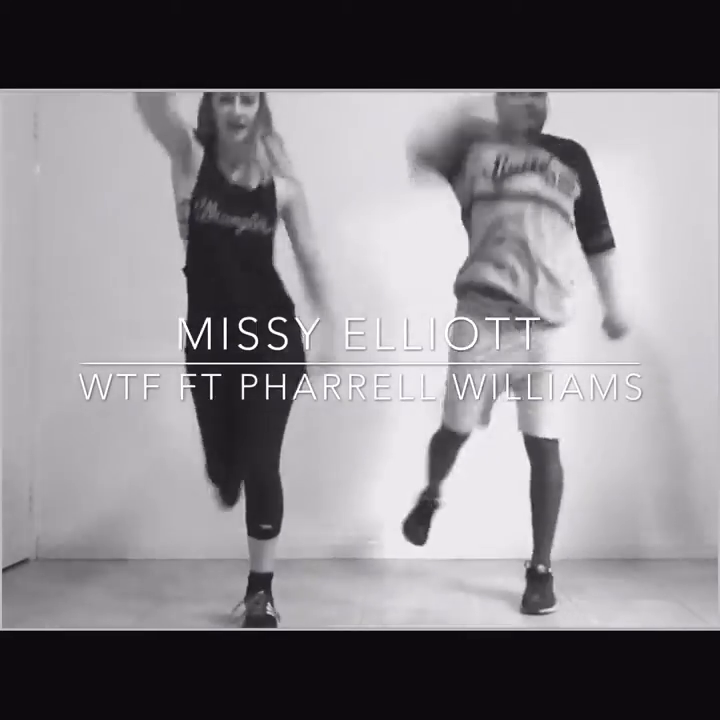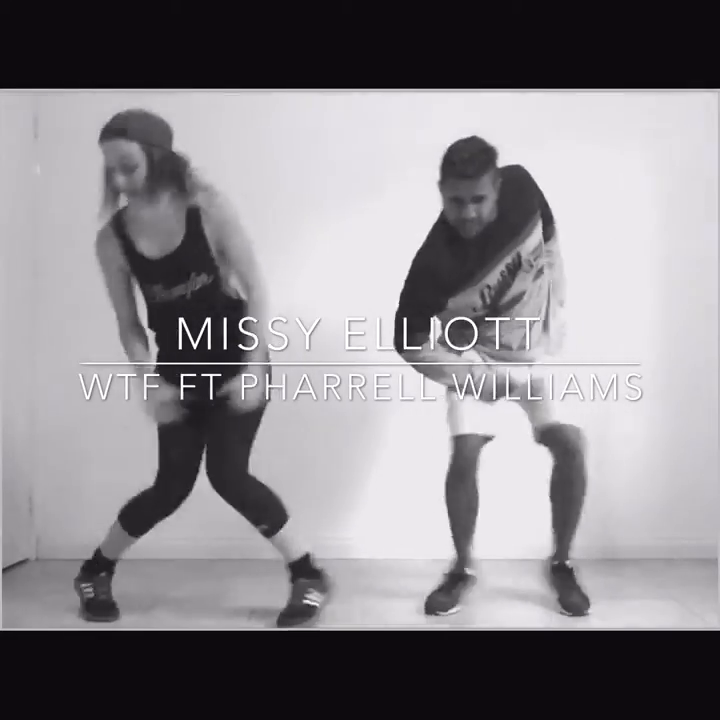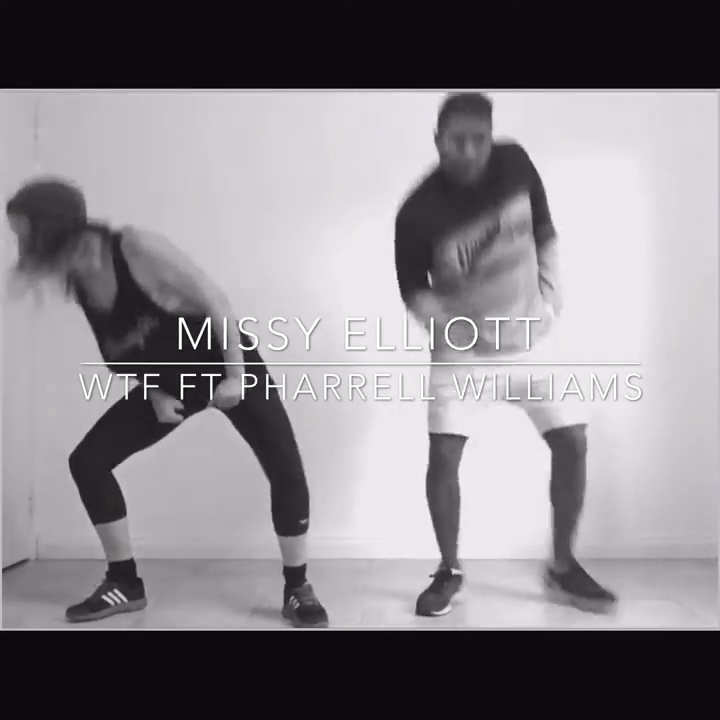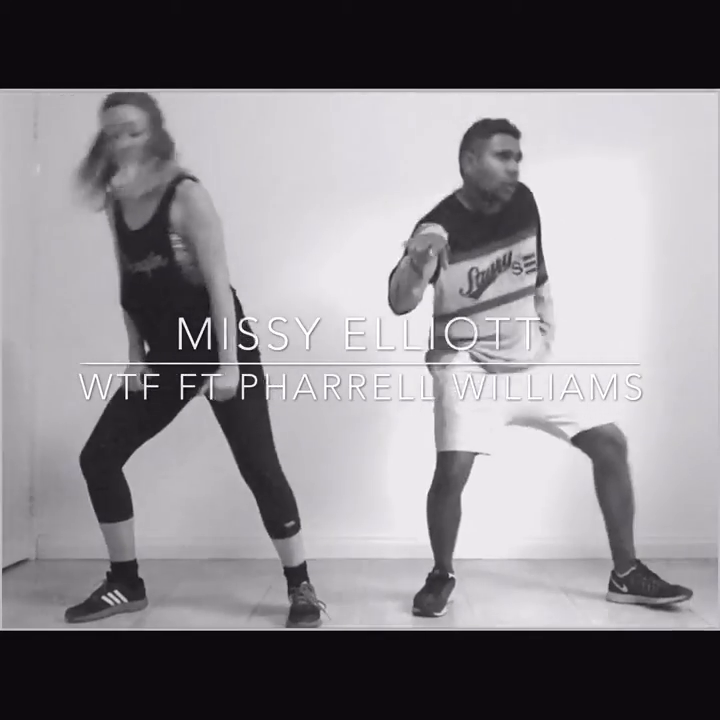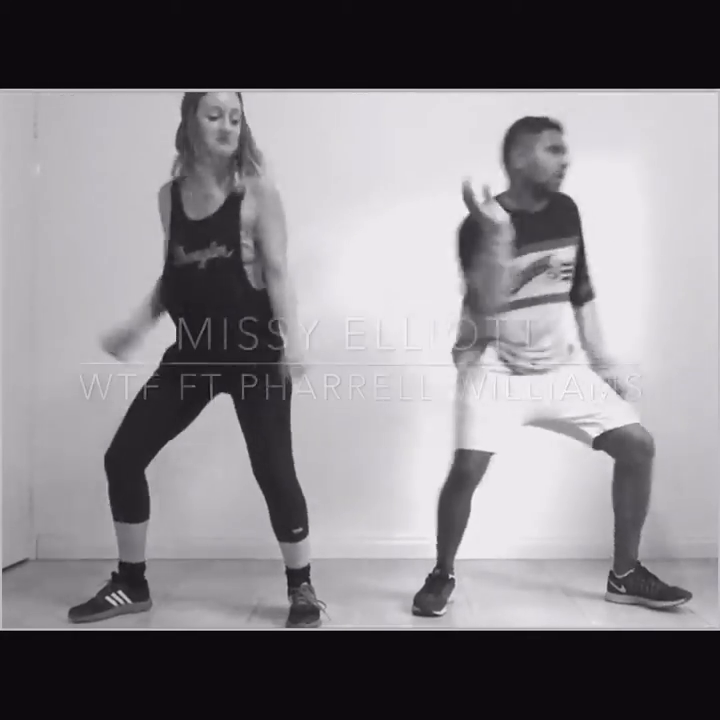
dt=0.5s
person 1, frame 1
left shoulder: (281, 174)
right shoulder: (192, 154)
left elbow: (306, 253)
right elbow: (151, 107)
left wrist: (327, 315)
left hip: (273, 336)
right hip: (209, 336)
left knee: (261, 462)
right knee: (221, 464)
left ankle: (259, 591)
right ankle: (233, 483)
person 1, frame 2
left shoulder: (209, 209)
right shoulder: (111, 240)
left elbow: (256, 290)
right elbow: (128, 324)
left wrist: (253, 366)
right wrist: (149, 380)
left hip: (239, 359)
right hip: (180, 367)
left knee: (226, 474)
right knee: (171, 487)
left ankle: (307, 576)
right ankle: (96, 571)
person 1, frame 3
left shoulder: (138, 248)
right shoulder: (79, 283)
left elbow: (215, 300)
right elbow: (119, 351)
left wrist: (235, 371)
right wrist: (159, 395)
left hip: (228, 367)
right hip: (170, 378)
left knee: (285, 466)
right knee: (87, 461)
left ankle: (297, 589)
right ankle: (124, 582)
person 1, frame 4
left shoulder: (186, 195)
right shoulder: (115, 204)
left elbow: (218, 284)
right elbow: (131, 290)
left wrist: (231, 363)
right wrist: (135, 356)
left hip: (221, 351)
right hip: (165, 359)
left knee: (259, 467)
right knee: (98, 457)
left ankle: (300, 587)
right ankle: (125, 583)
person 1, frame 5
left shoulder: (258, 191)
right shoulder: (170, 195)
left elbow: (277, 275)
right elbow: (173, 274)
left wrist: (291, 340)
right wrist: (141, 322)
left hip: (255, 353)
right hip: (192, 354)
left knee: (274, 473)
right knee: (122, 457)
left ankle: (301, 588)
right ankle: (131, 584)
person 2, frame 1
left shoulder: (570, 155)
right shoulder: (478, 147)
left elbow: (598, 237)
right elbow: (422, 156)
left wrist: (612, 302)
right wrist: (461, 123)
left hip: (543, 323)
right hip: (483, 316)
left knee: (544, 446)
right knee: (456, 431)
left ankle: (541, 569)
right ankle: (429, 498)
person 2, frame 2
left shoulder: (523, 187)
right shoulder: (435, 259)
right elbow: (410, 341)
left wrist: (555, 301)
right wrist: (482, 377)
left hip: (537, 348)
right hip: (473, 359)
left knee: (570, 445)
right knee: (466, 456)
left ankle: (562, 564)
right ankle: (460, 570)
person 2, frame 3
left shoulder: (515, 163)
right shoulder: (420, 210)
left elbow: (543, 232)
right elbow: (414, 293)
left wrist: (549, 292)
right wrist: (444, 325)
left hip: (528, 337)
right hip: (462, 345)
left knee: (571, 440)
right knee: (444, 452)
left ankle: (563, 568)
right ankle: (449, 573)
person 2, frame 4
left shoulder: (524, 203)
right shoulder: (439, 227)
right elbow: (399, 304)
left wrist: (547, 335)
right wrist: (418, 258)
left hip: (529, 362)
right hip: (467, 365)
left knee: (610, 443)
right knee: (452, 471)
left ankle: (625, 573)
right ankle: (442, 576)
person 2, frame 5
left shoulder: (567, 213)
right shoulder: (481, 226)
left elbow: (581, 294)
right elbow: (486, 303)
left wrist: (603, 361)
right wrist: (495, 233)
left hip: (560, 363)
right hip: (496, 361)
left knee: (637, 444)
right knee: (468, 468)
left ankle: (625, 574)
right ankle: (442, 574)
